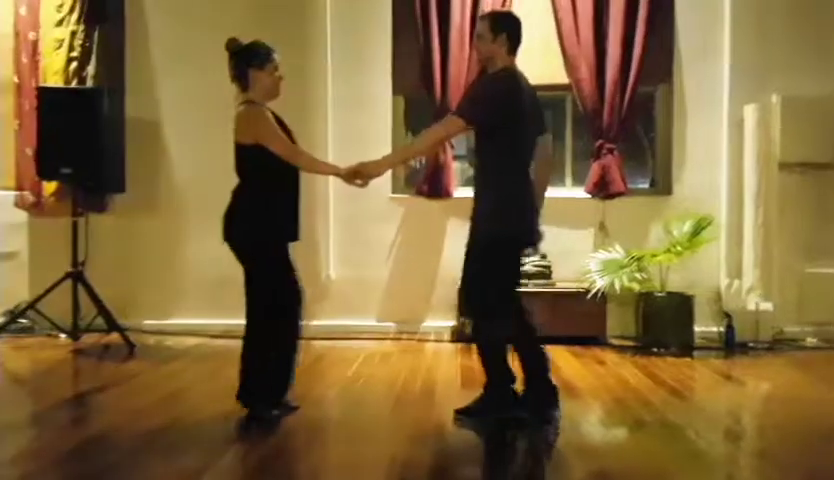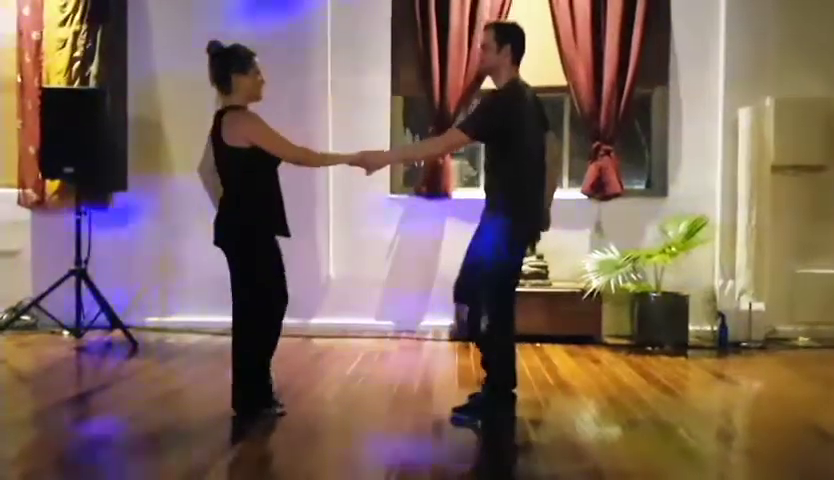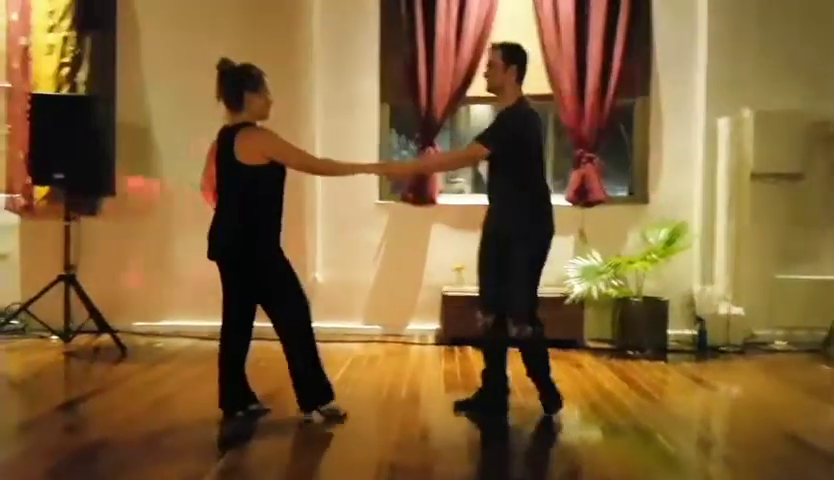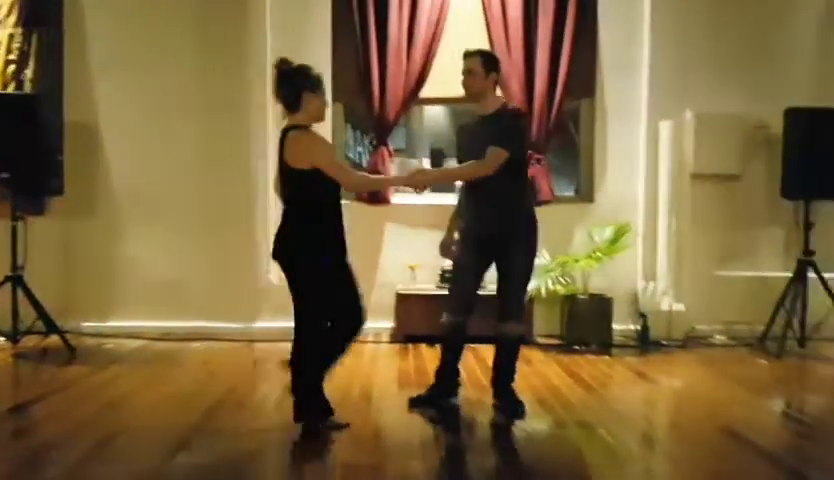
dt=0.5s
person 1, frame 1
left shoulder: (492, 86)
right shoulder: (524, 90)
left elbow: (443, 132)
right elbow: (544, 155)
left wrist: (382, 165)
right wrist: (532, 209)
left hip: (497, 215)
right hip: (518, 214)
left knee: (481, 303)
right knee: (504, 303)
left ankle: (500, 395)
right ankle: (539, 391)
person 1, frame 2
left shoulder: (501, 102)
right shoulder: (526, 99)
left elbow: (446, 144)
right elbow: (543, 154)
left wrist: (386, 157)
right wrist: (542, 208)
left hip: (509, 217)
right hip: (520, 213)
left knee: (491, 299)
right knee: (485, 295)
left ankle: (497, 393)
right ankle: (500, 384)
person 1, frame 3
left shoulder: (517, 119)
right shoulder: (513, 117)
left elbow: (466, 157)
left wrist: (408, 168)
left hip: (528, 229)
right hip: (501, 226)
left knee: (521, 312)
right knee: (491, 309)
left ankle: (544, 386)
right ankle: (493, 391)
person 1, frame 4
left shoulder: (512, 120)
right shoulder: (470, 129)
left elbow: (489, 166)
left wrist: (436, 174)
right wrist: (454, 229)
left hip: (516, 231)
right hip: (477, 231)
left knee: (512, 314)
right knee: (456, 309)
left ankle: (503, 389)
right ankle: (443, 388)
person 2, frame 1
left shoulder: (262, 115)
right shoulder: (252, 114)
right elbow: (293, 156)
right wrist: (339, 171)
left hip: (263, 225)
right hip: (254, 226)
left knee: (269, 305)
right knee: (282, 302)
left ankle: (262, 394)
right ankle: (260, 396)
person 2, frame 2
left shoulder: (225, 120)
right shoulder: (243, 120)
left elbow: (210, 171)
right elbow: (295, 155)
right wrist: (347, 158)
left hip: (240, 225)
right hip: (249, 228)
left knee: (264, 306)
right knee: (257, 309)
left ankle: (256, 395)
right ankle: (250, 401)
person 2, frame 3
left shoulder: (224, 138)
right shoulder: (258, 138)
left elbow: (211, 186)
right elbow: (313, 165)
right wrist: (366, 168)
left hip: (229, 240)
right hip: (254, 244)
left knee: (238, 317)
right knee: (292, 314)
left ankle: (236, 400)
right ankle: (315, 399)
person 2, frame 4
left shoulder: (290, 138)
right shoulder: (307, 139)
left elbow: (280, 187)
right elbow: (354, 181)
right wrist: (401, 179)
left hip: (308, 245)
right hip: (310, 248)
left knee: (325, 324)
right knee: (334, 323)
